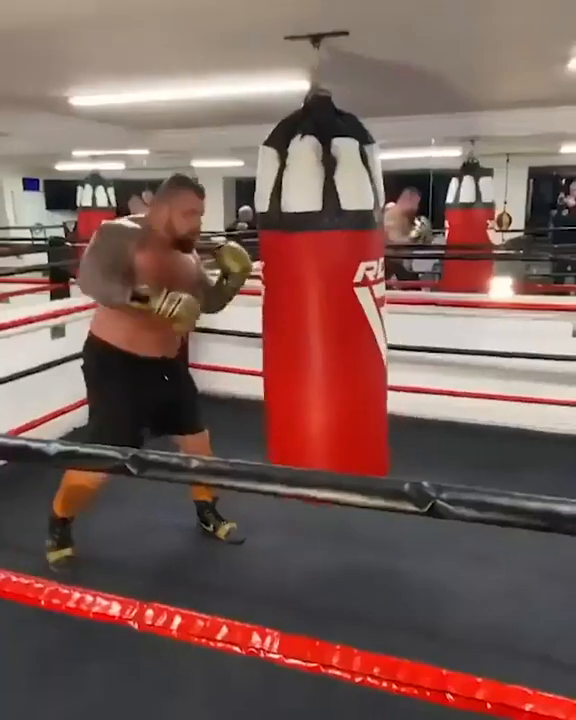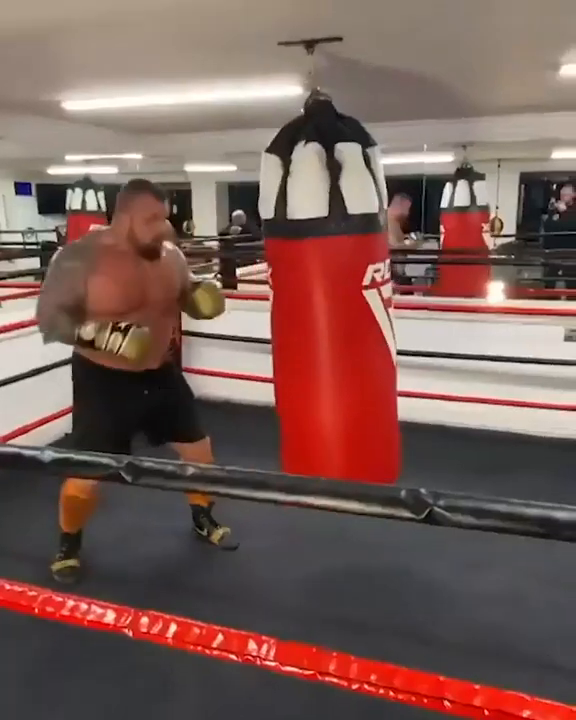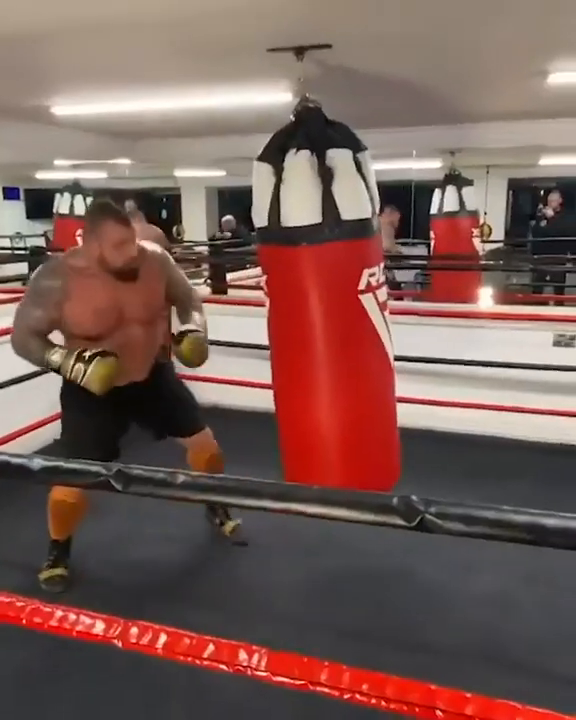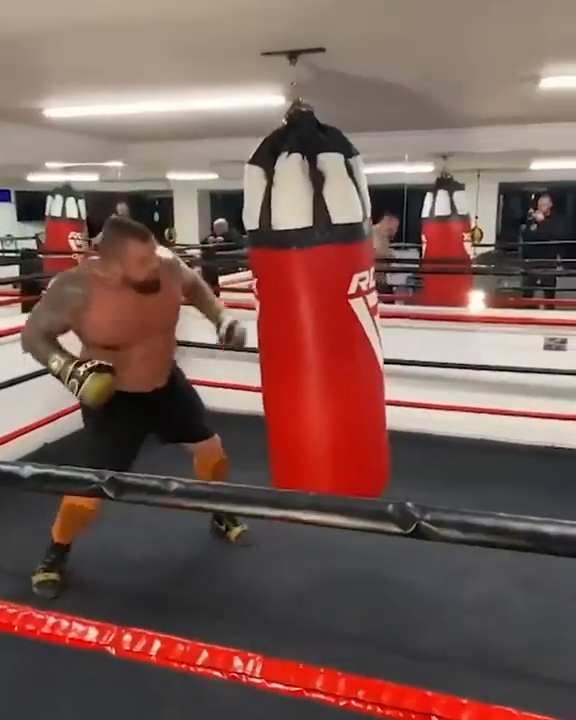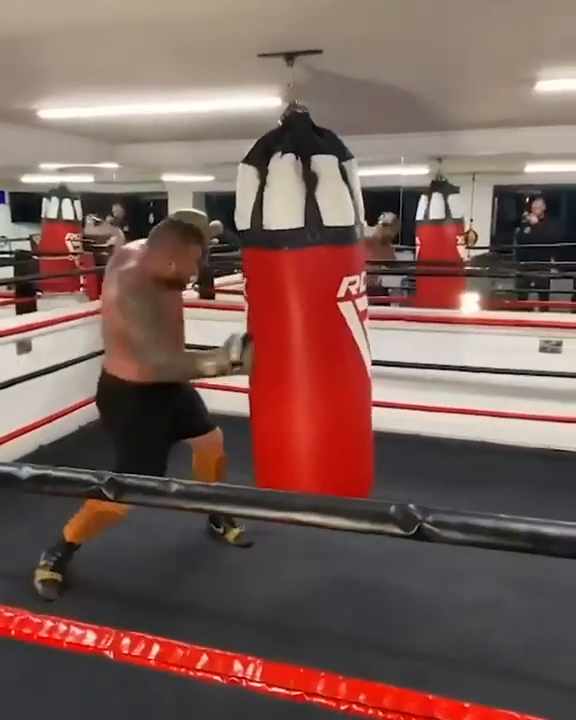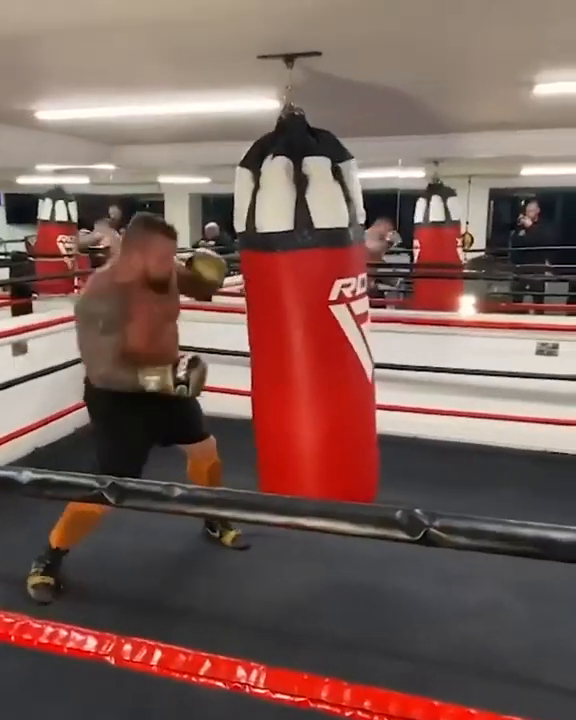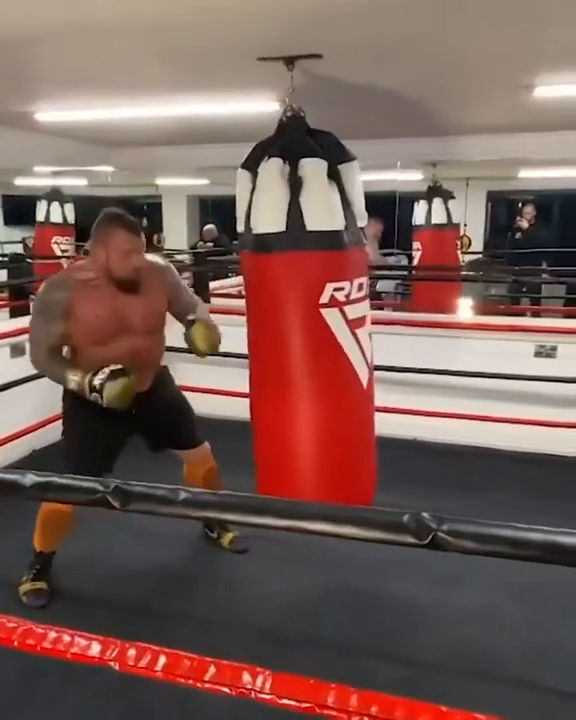
dt=0.2s
person 1, frame 1
left shoulder: (185, 254)
right shoulder: (120, 235)
left elbow: (210, 302)
right elbow: (93, 279)
left wrist: (232, 277)
right wrist: (156, 301)
left hip: (166, 363)
right hip: (116, 362)
left knee: (198, 443)
left ankle: (207, 513)
right ankle: (60, 525)
person 1, frame 2
left shoulder: (170, 256)
right shoulder: (81, 256)
left elbow: (188, 301)
right elbow: (48, 318)
left wrist: (205, 300)
right wrist: (103, 335)
left hip: (159, 372)
right hip: (102, 378)
left knee: (198, 449)
right knee: (88, 474)
left ankle: (202, 518)
right ankle: (69, 542)
person 1, frame 3
left shoulder: (155, 259)
right shoulder: (57, 278)
left elbow: (185, 298)
right elbow: (23, 337)
left wrist: (193, 330)
right wrist: (72, 362)
left hip: (151, 375)
right hip: (92, 391)
left knee: (203, 440)
left ankle: (217, 509)
right ankle: (58, 551)
person 1, frame 4
left shoulder: (166, 265)
right shoulder: (76, 288)
left elbow: (195, 287)
right elbow: (34, 336)
left wrist: (223, 319)
right wrist: (71, 370)
left hip: (166, 383)
right hip: (109, 396)
left knee: (211, 446)
left ankle: (221, 516)
right ankle: (55, 555)
person 1, frame 5
left shoulder: (142, 252)
right shoulder: (137, 293)
left elbow: (185, 257)
right elbow: (165, 364)
left wrist: (189, 229)
right wrist: (226, 360)
left hip: (166, 383)
right hip: (133, 395)
left knee: (211, 440)
left ankle: (217, 518)
right ankle: (59, 553)
person 1, frame 6
left shoulder: (157, 269)
right shoulder: (103, 298)
left elbow: (196, 287)
right elbow: (103, 373)
left wrist: (204, 274)
right wrist: (165, 378)
left hip: (163, 386)
right hip: (119, 396)
left knee: (205, 447)
left ankle: (214, 522)
right ankle: (49, 558)
person 1, frame 7
left shoulder: (157, 272)
right shoulder: (62, 291)
left elbow: (191, 307)
right elbow: (43, 356)
left wrist: (199, 324)
right wrist: (89, 382)
left hip: (152, 386)
right hip: (93, 400)
left knee: (199, 454)
left ankle: (213, 524)
right ankle: (39, 564)
